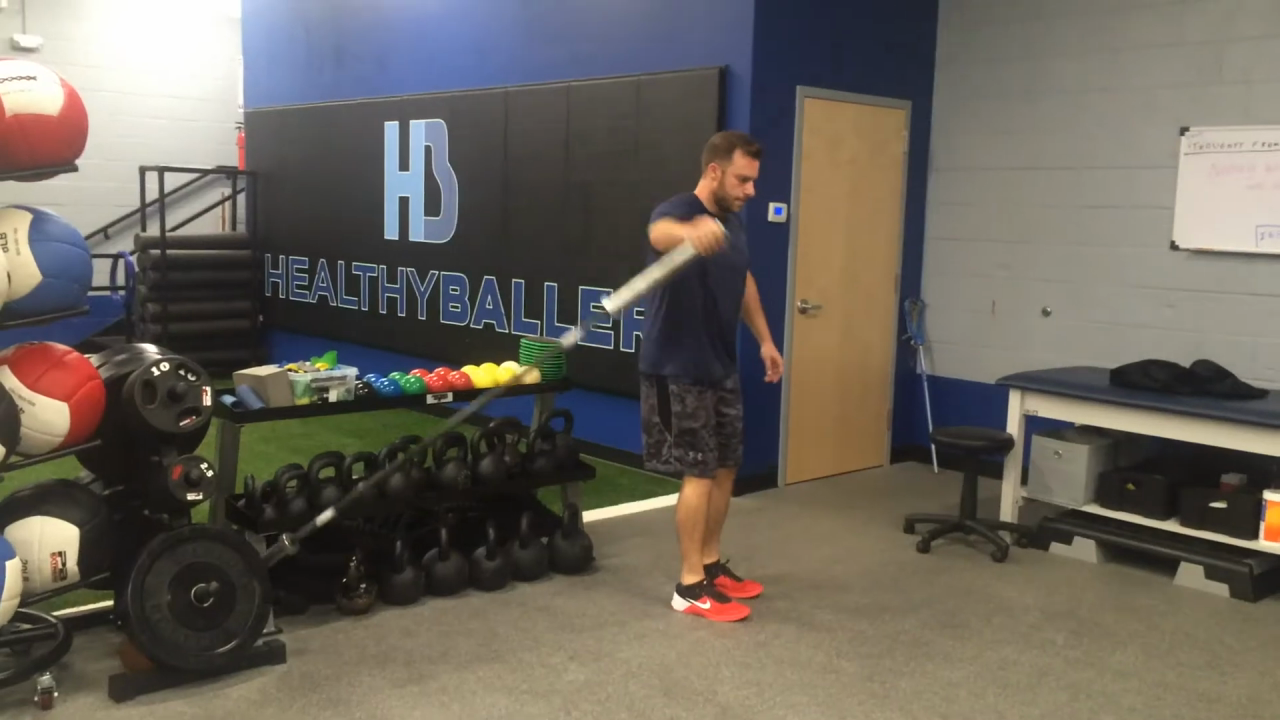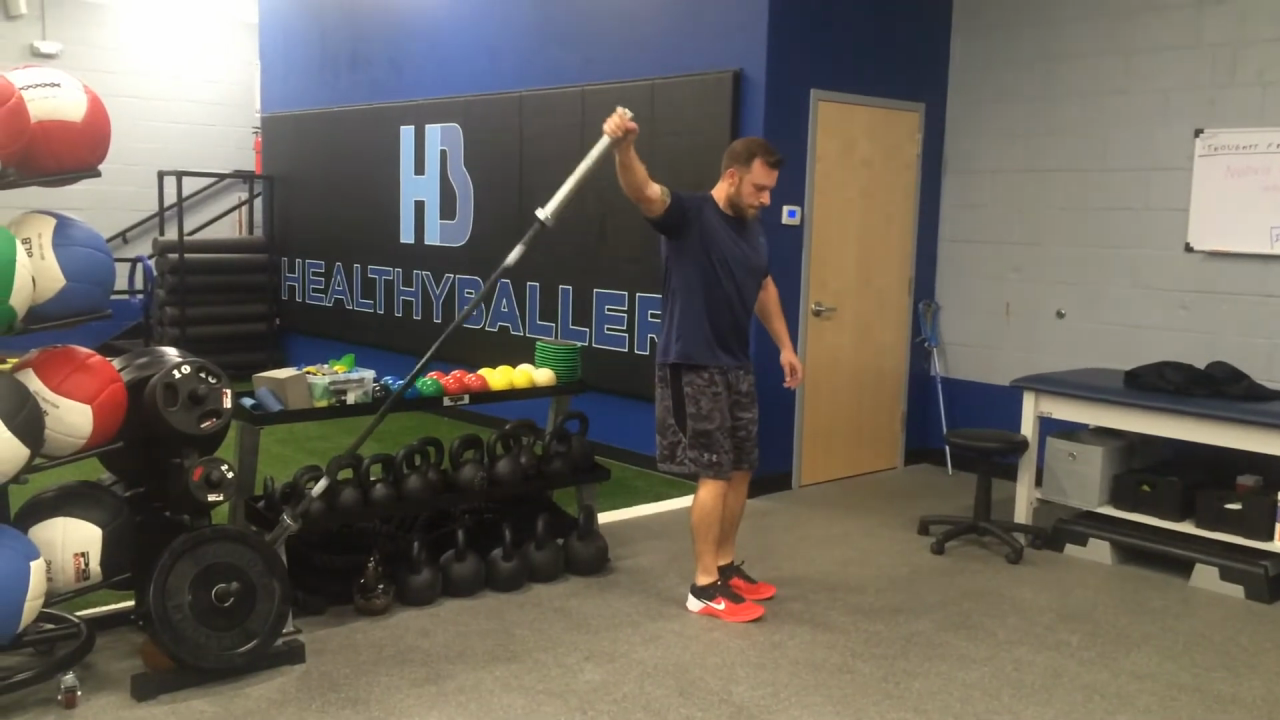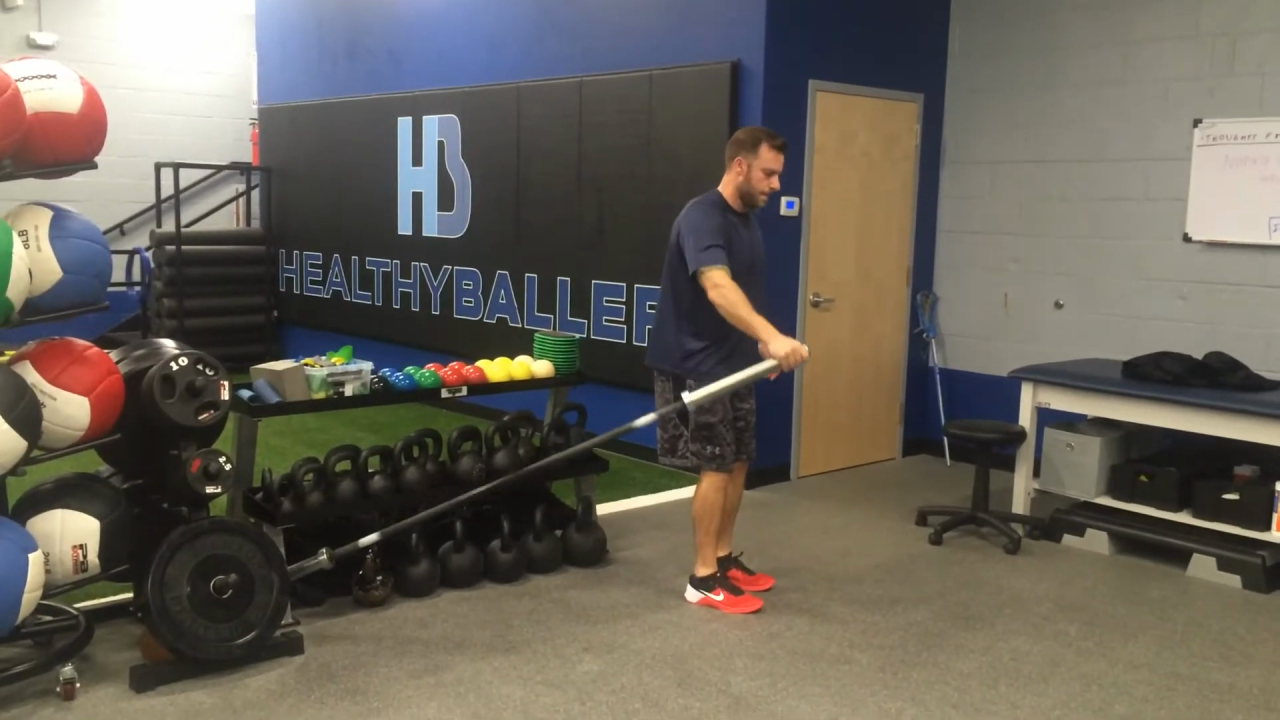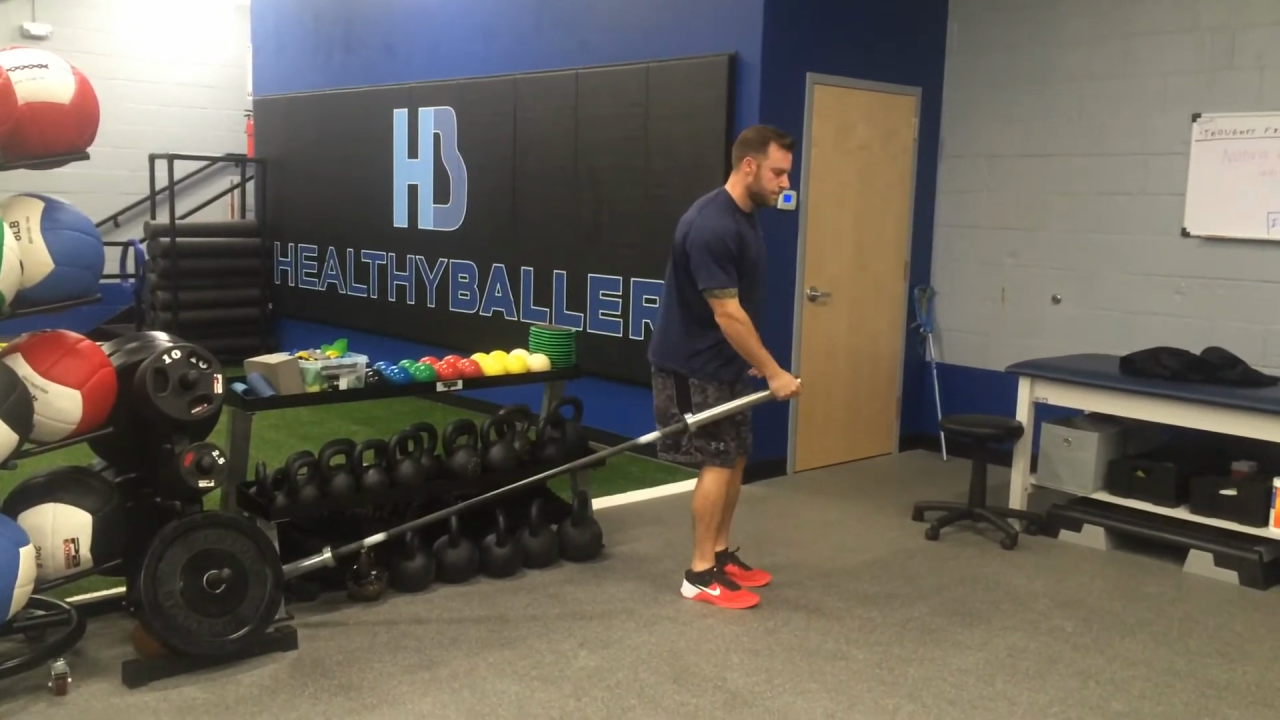
dt=1s
person 1, frame 1
left shoulder: (732, 223)
right shoulder: (684, 213)
right elbow: (660, 233)
left wrist: (765, 340)
right wrist: (691, 234)
left hip: (720, 366)
right hip: (679, 369)
left knee: (725, 468)
right knee: (699, 472)
left ankle: (712, 565)
right ankle: (690, 586)
person 1, frame 2
left shoulder: (752, 229)
right shoulder: (689, 213)
left elbow: (763, 288)
right elbow: (642, 193)
left wrist: (786, 345)
right wrist: (623, 147)
left hip: (737, 367)
right hip: (693, 367)
left knee: (740, 470)
right knee: (714, 473)
left ankle: (726, 566)
right ankle: (703, 587)
person 1, frame 3
left shoulder: (747, 218)
right shoulder: (703, 217)
right elbow: (718, 287)
left wrist: (760, 341)
right wrist: (771, 336)
left hip: (732, 363)
right hip: (696, 365)
left knee: (737, 463)
right knee: (715, 467)
left ankle: (724, 559)
right ankle: (704, 578)
person 1, frame 4
left shoulder: (744, 216)
right shoulder: (713, 224)
right elbow: (726, 313)
left wrist: (754, 358)
right wrist: (774, 372)
left hip: (724, 361)
right hip: (693, 363)
left knee: (735, 458)
right knee: (718, 462)
left ankle: (720, 553)
right ankle: (701, 573)
